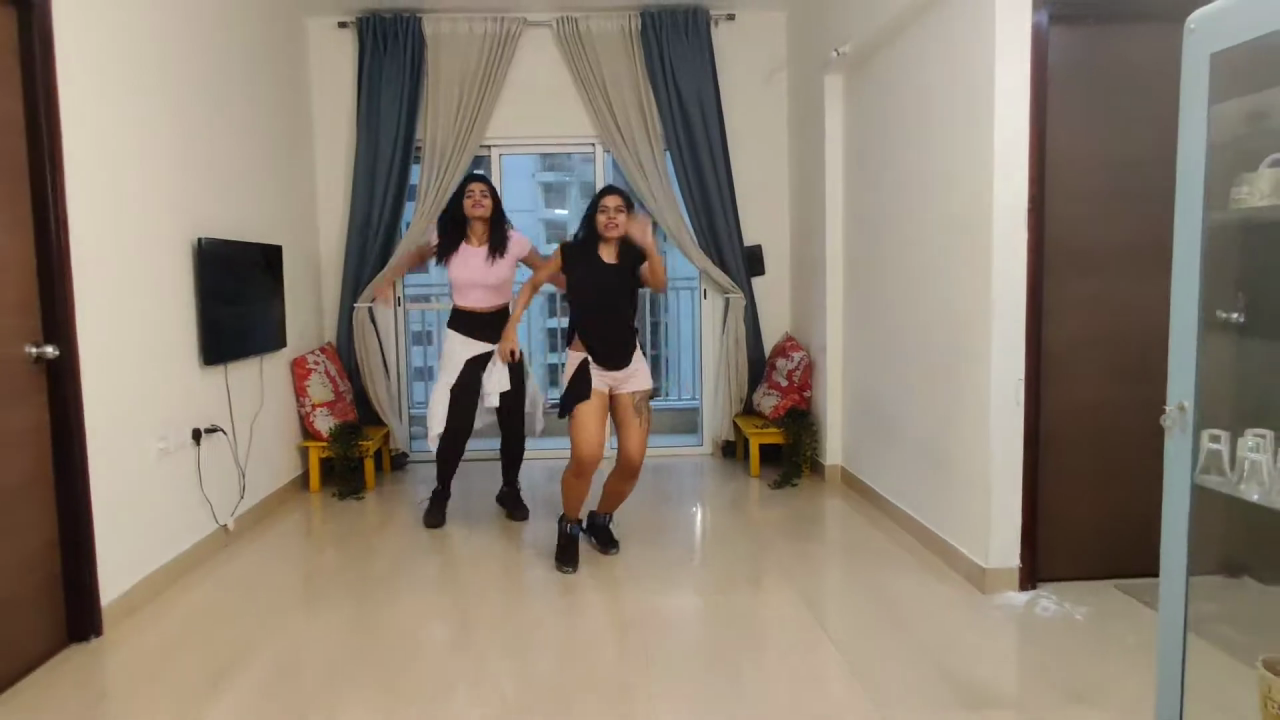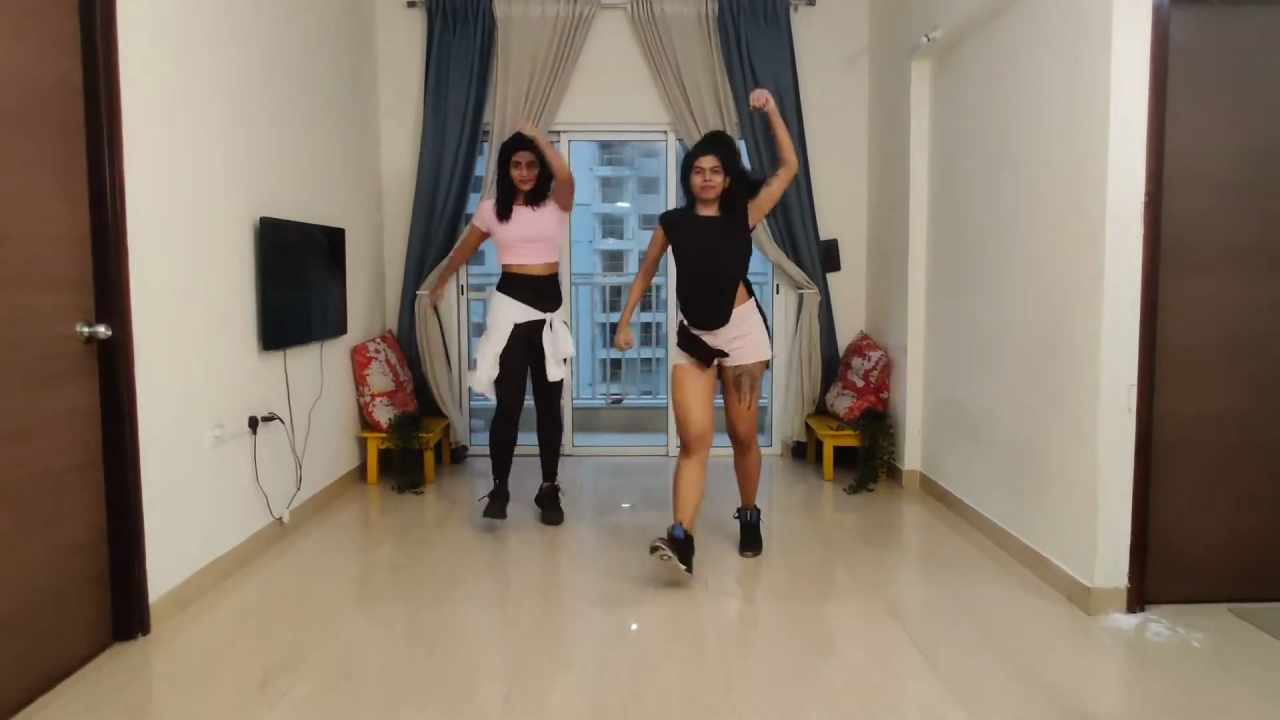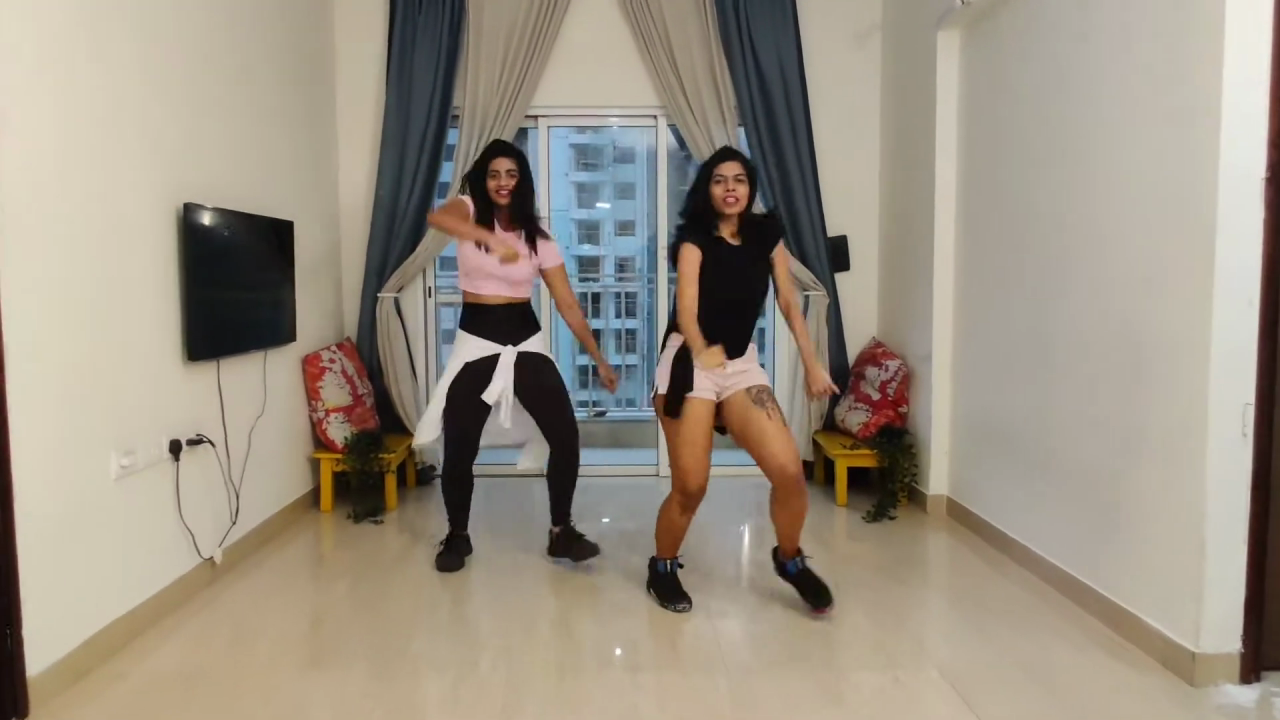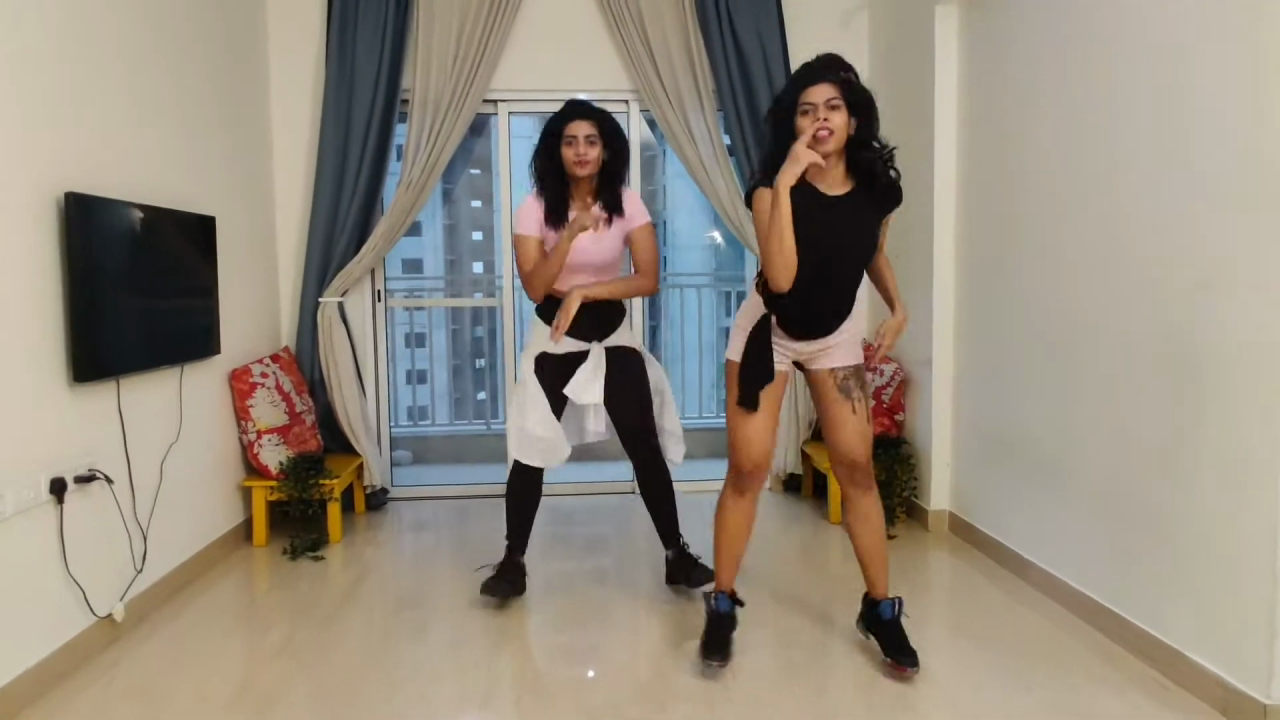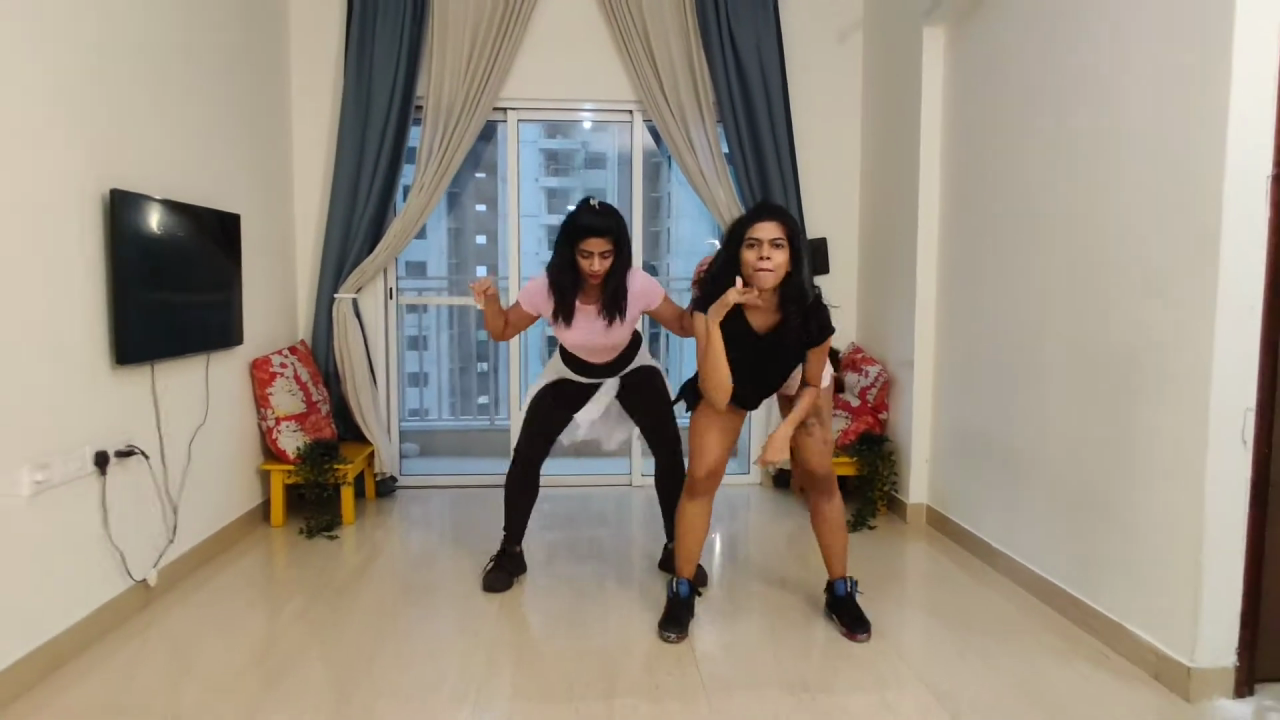
dt=1s
person 1, frame 1
left shoulder: (636, 259)
right shoulder: (572, 254)
left elbow: (659, 284)
right elbow: (533, 284)
left wrist: (648, 244)
right wrist: (511, 325)
left hip: (630, 367)
right hip: (587, 366)
left knee: (633, 458)
right knee: (585, 457)
left ankle: (601, 520)
right ankle: (569, 527)
person 1, frame 2
left shoulder: (744, 214)
right shoulder: (673, 223)
left elbow: (789, 167)
right elbow: (645, 271)
left wrist: (771, 110)
right wrist: (625, 321)
left hip: (741, 329)
right hip: (693, 335)
left knee: (744, 436)
right knee: (696, 439)
left ankle: (750, 516)
right ankle: (681, 540)
person 1, frame 3
left shoulder: (767, 236)
right shoulder: (695, 240)
left elbow: (791, 306)
right elbow: (686, 309)
left wrist: (813, 365)
right wrist: (705, 354)
left hip: (742, 366)
right hip: (690, 365)
left knee: (788, 470)
right knee: (690, 487)
left ankle: (791, 561)
right ankle: (662, 568)
person 1, frame 4
left shoulder: (878, 187)
right shoulder: (773, 188)
right elbow: (780, 278)
left wrist: (897, 306)
right wrist: (786, 183)
left hip: (836, 334)
right hip: (767, 331)
left knee: (857, 466)
right knee: (749, 467)
left ankle: (880, 608)
right ankle: (721, 604)
person 1, frame 5
left shoulder: (809, 311)
right shoulder: (712, 304)
left elbow: (814, 383)
right elbow: (718, 395)
left wrist: (783, 431)
right wrist: (714, 319)
left hip: (794, 377)
right hip: (732, 384)
left knee: (818, 479)
right knee: (701, 478)
left ankle: (840, 592)
right ankle: (682, 592)
person 2, frame 1
left shoulder: (512, 241)
right shoulder: (447, 241)
left elbow: (545, 268)
right elbow: (420, 253)
right wrist: (394, 276)
left hip: (504, 337)
right hip: (463, 340)
left knee: (513, 425)
right knee: (457, 426)
left ankle: (510, 491)
right ankle: (440, 495)
person 2, frame 2
left shoulder: (557, 202)
right shoulder: (492, 208)
left elbow: (566, 174)
right elbow: (465, 248)
left wrist: (538, 137)
right wrist: (439, 283)
left hip: (549, 307)
right hip: (511, 307)
left knee: (549, 406)
right knee: (510, 404)
left ankle: (549, 488)
right ankle: (499, 489)
person 2, frame 3
left shoulder: (539, 238)
right shoulder: (469, 212)
left elbow: (567, 303)
right elbow: (439, 216)
left wrist: (599, 358)
right wrist: (490, 240)
left hip: (526, 342)
right hip: (476, 340)
left knee: (566, 437)
right knee: (459, 450)
left ankle: (561, 531)
right ankle: (457, 536)
person 2, frame 4
left shoulder: (627, 203)
right shoulder: (535, 207)
left elbow: (649, 279)
right elbow: (534, 284)
left wrist: (584, 292)
right wrist: (570, 234)
left hip: (613, 332)
right hip: (554, 334)
left knee: (646, 447)
right knee: (531, 447)
left ankle: (677, 555)
right ankle: (513, 561)
person 2, frame 5
left shoulder: (637, 285)
right shoulder: (546, 289)
left elbow: (684, 327)
right elbow: (502, 331)
right wrist: (489, 302)
left hip: (630, 369)
right hip: (570, 374)
left knee: (669, 447)
right knee: (526, 457)
left ankle: (675, 548)
right ankle: (511, 551)
